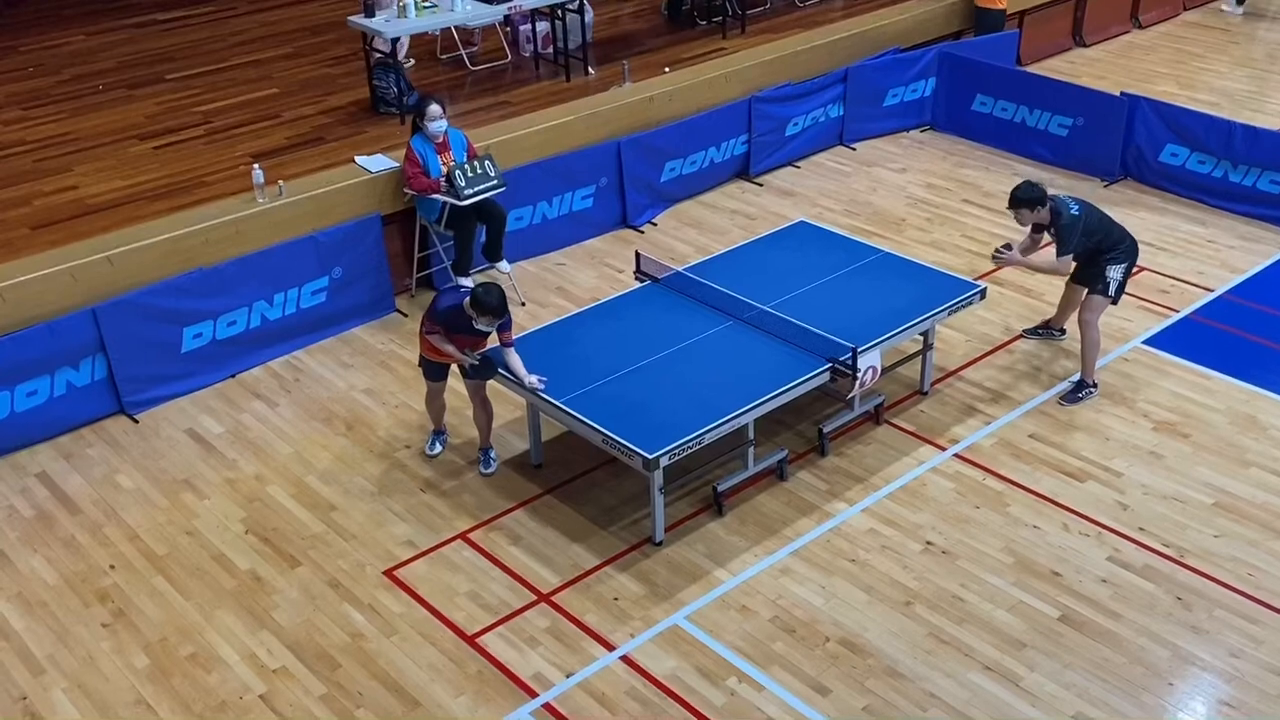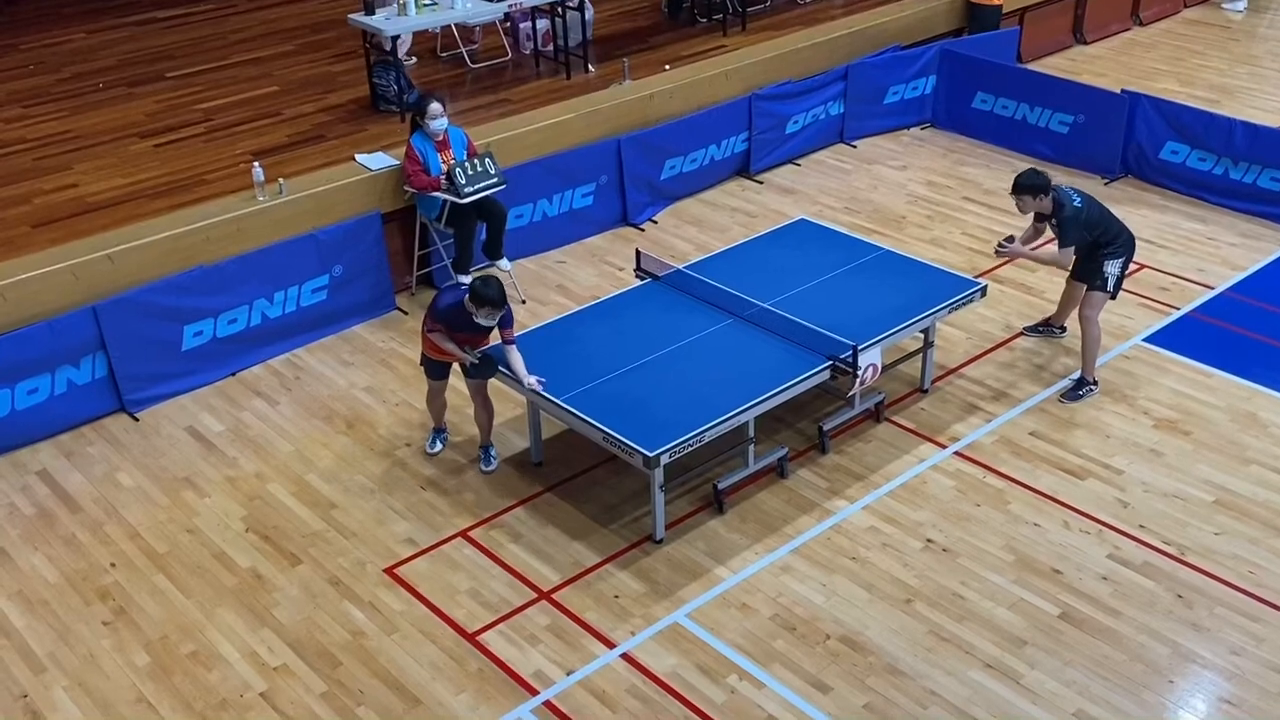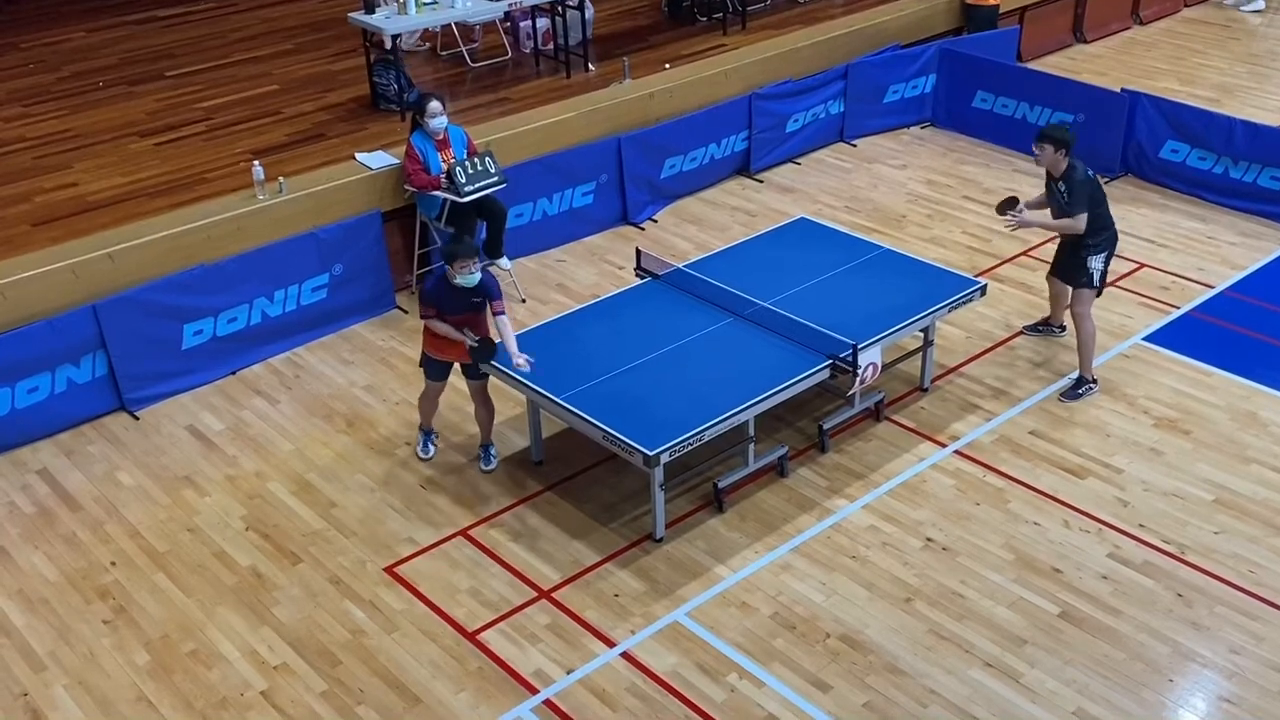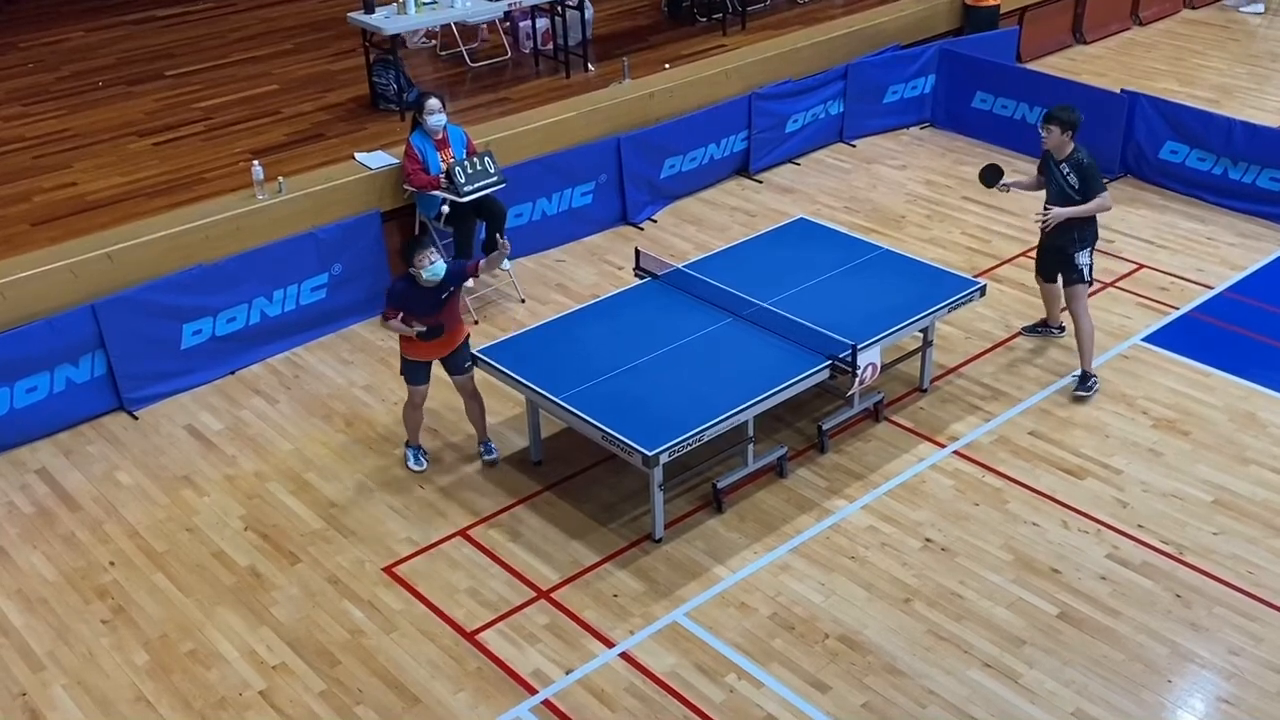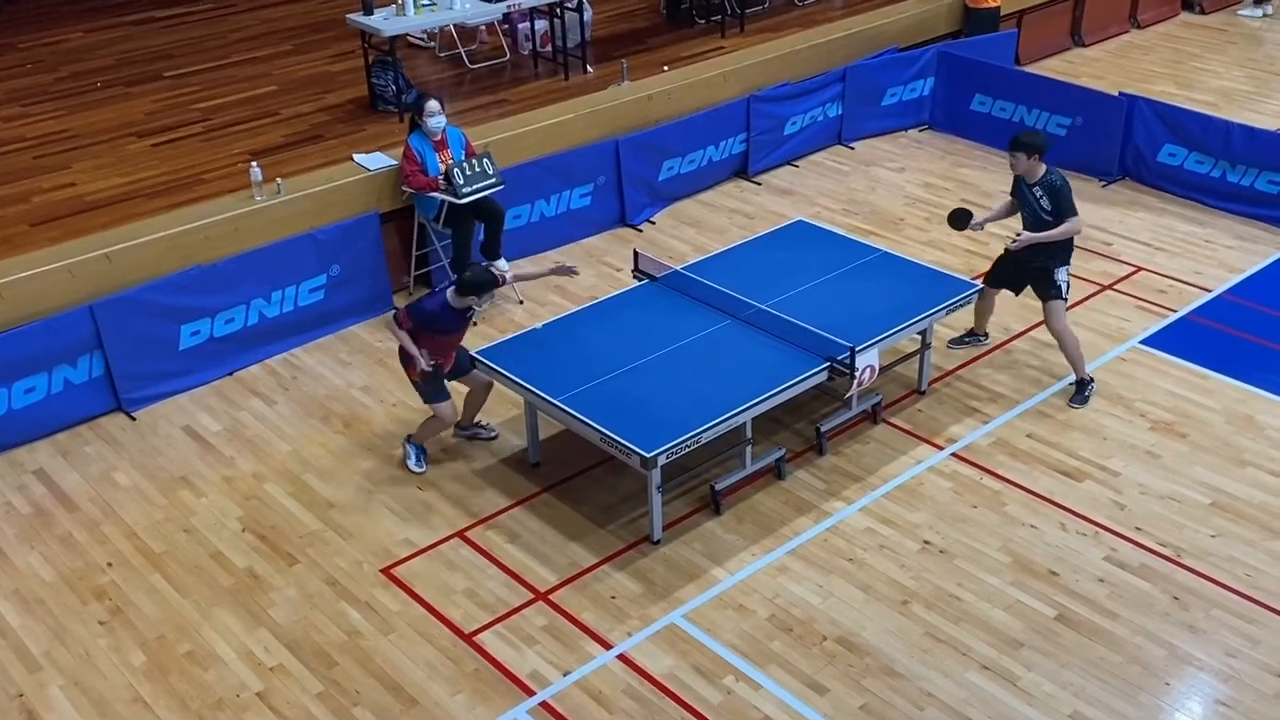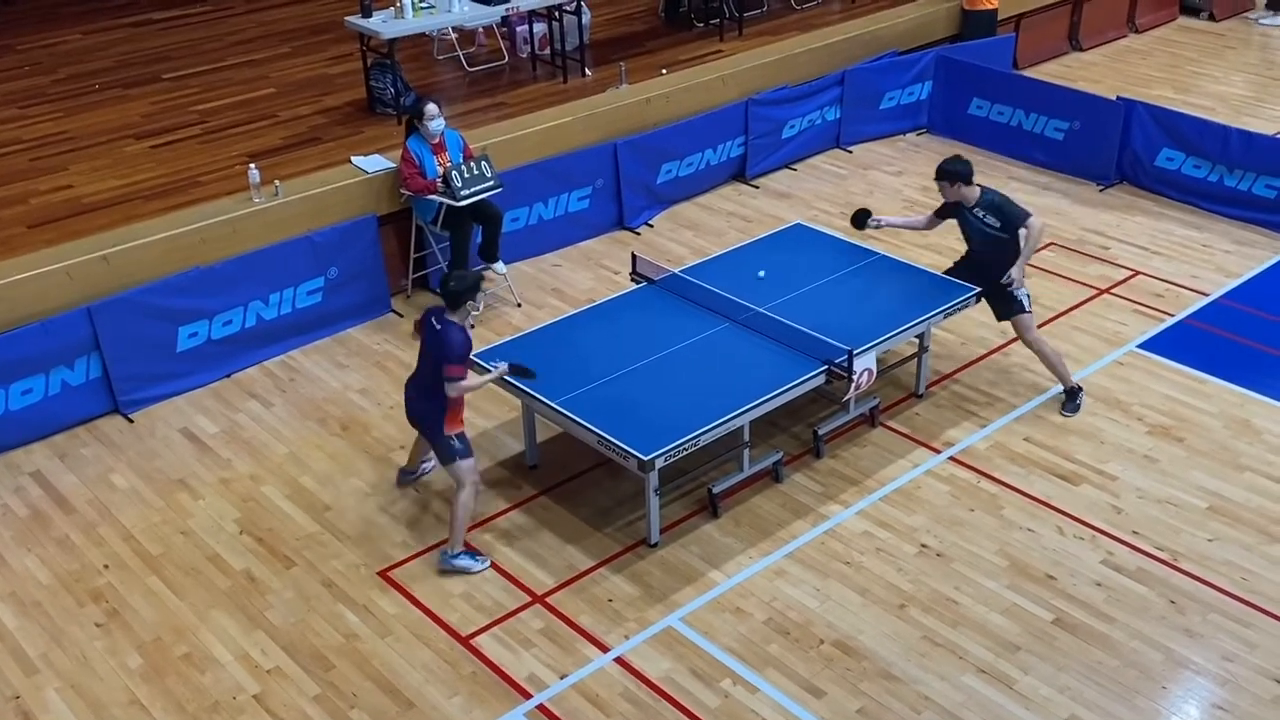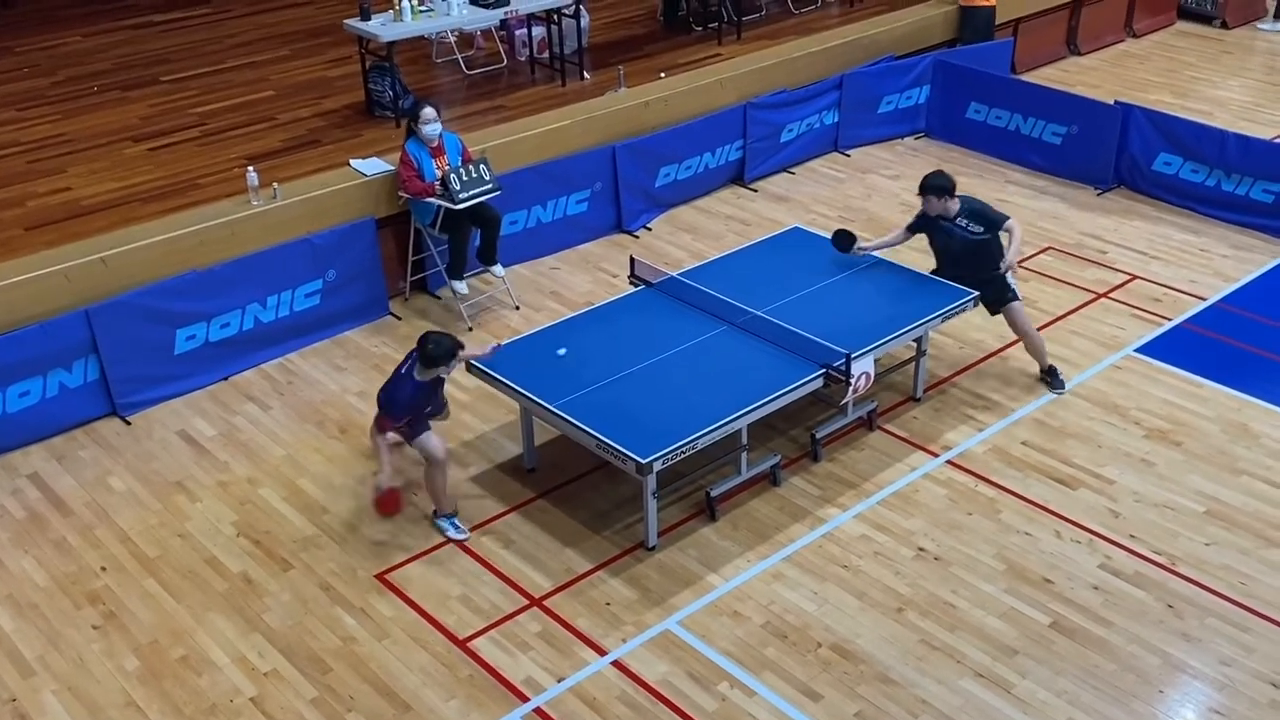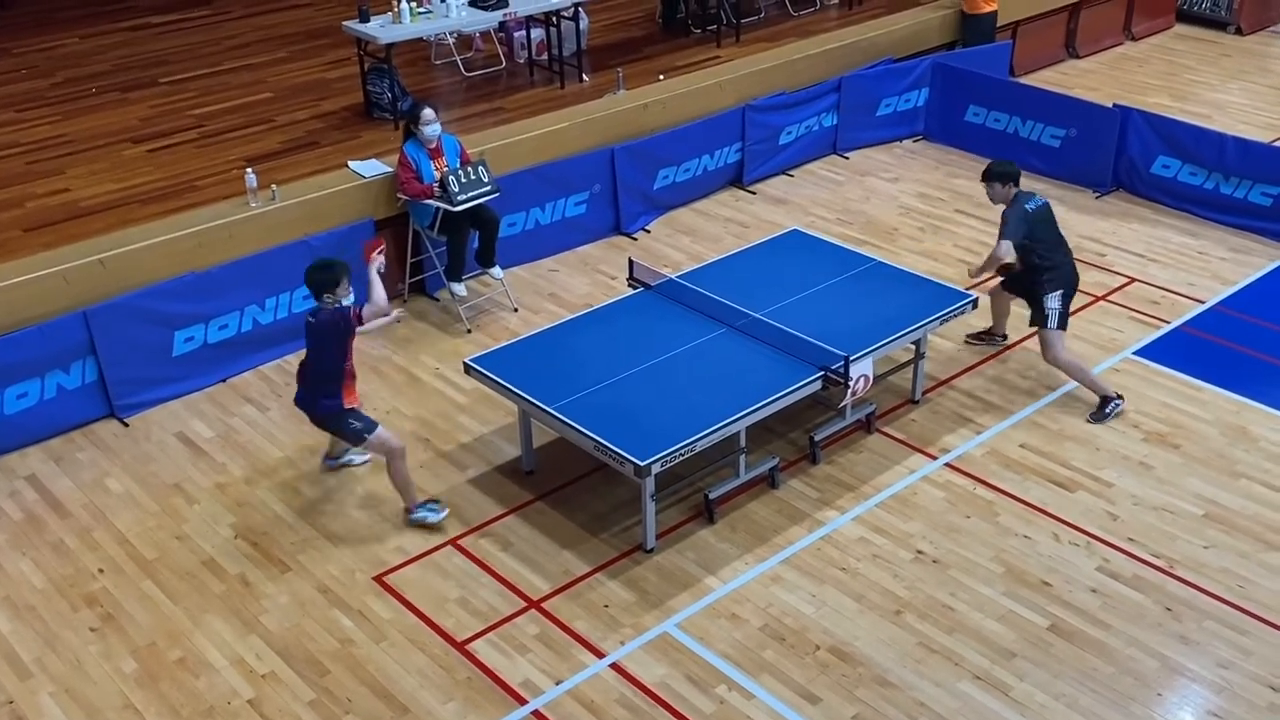
dt=0.5s
person 1, frame 1
left shoulder: (1066, 221)
right shoulder: (1044, 208)
left elbow: (1062, 268)
right elbow: (1034, 239)
left wrist: (1019, 261)
right wrist: (1014, 253)
left hip: (1118, 254)
right hip: (1093, 249)
left knee: (1087, 317)
right knee: (1073, 287)
left ankle: (1087, 383)
right ankle: (1055, 327)
person 1, frame 2
left shoulder: (1069, 213)
right shoulder: (1047, 200)
left elbow: (1064, 260)
right elbow: (1038, 228)
left wrist: (1022, 253)
right wrist: (1017, 243)
left hip: (1114, 249)
right hip: (1091, 244)
left knee: (1088, 313)
right knee: (1073, 285)
left ankle: (1088, 380)
right ankle: (1055, 325)
person 1, frame 3
left shoulder: (1079, 179)
right shoulder: (1053, 170)
left elbow: (1078, 225)
right elbow: (1050, 198)
left wrist: (1034, 223)
right wrist: (1027, 206)
left hip: (1096, 244)
right hip: (1073, 240)
left knee: (1080, 309)
right knee: (1056, 280)
left ankle: (1087, 379)
right ankle: (1055, 324)
person 1, frame 4
left shoulder: (1083, 163)
right shoulder: (1049, 155)
left elbow: (1105, 202)
left wrist: (1066, 212)
right wrist: (1013, 183)
left hip: (1077, 241)
right hip: (1052, 234)
left knee: (1077, 305)
right knee: (1045, 280)
left ankle: (1088, 375)
right ankle: (1053, 324)
person 1, frame 5
left shoulder: (1056, 185)
right shoulder: (1020, 178)
left elbow: (1075, 226)
left wrist: (1034, 237)
right wrist: (984, 219)
left hip: (1052, 260)
right hip: (1023, 251)
left knee: (1056, 324)
right knee: (984, 289)
left ankle: (1084, 380)
right ankle: (978, 333)
person 1, frame 6
left shoulder: (997, 203)
right shoulder: (955, 203)
left elbow: (1035, 227)
right elbow: (928, 222)
left wrist: (1020, 266)
right wrist: (887, 222)
left hip: (1006, 276)
right hip: (973, 265)
left knee: (1030, 338)
left ankle: (1072, 389)
person 1, frame 7
left shoulder: (976, 211)
right shoulder: (929, 215)
left elbow: (1014, 227)
right elbow: (903, 234)
left wrist: (1011, 255)
right wrist: (870, 246)
left hip: (989, 272)
right hip: (952, 272)
left knee: (1023, 326)
left ankle: (1047, 368)
person 1, frame 8
left shoulder: (1013, 213)
right shoulder: (1033, 200)
left elbow: (1003, 255)
left wrist: (981, 269)
left hip: (1054, 279)
right hip: (1041, 271)
left knee: (1053, 354)
right knee: (998, 293)
left ankle: (1110, 397)
right ankle: (997, 334)
person 2, frame 1
left shoulder: (500, 315)
right shoulder: (443, 307)
left elbow: (508, 351)
right elbow: (430, 333)
left wrist: (525, 376)
right wrist: (460, 356)
left hip: (472, 349)
right hip: (437, 348)
left knee: (478, 396)
right knee: (435, 392)
left ankle: (486, 448)
right ankle: (438, 432)
person 2, frame 2
left shoulder: (501, 310)
right shoulder: (444, 305)
left elbow: (510, 348)
right elbow: (432, 332)
left wrist: (524, 376)
right wrist: (461, 354)
left hip: (474, 347)
right hip: (438, 346)
left knee: (480, 395)
right knee: (436, 391)
left ankle: (486, 446)
right ankle: (439, 430)
person 2, frame 3
left shoulder: (486, 281)
right shoulder: (432, 287)
left elbow: (501, 319)
right elbow: (431, 320)
left wrist: (514, 353)
right wrist: (461, 337)
left hip: (477, 345)
right hip: (439, 347)
left knee: (480, 396)
right knee: (432, 392)
left ankle: (486, 445)
right ankle: (426, 430)
person 2, frame 4
left shoulder: (453, 270)
right shoulder: (400, 289)
left elbow: (485, 266)
right elbow: (387, 321)
left wrist: (500, 254)
right wrist: (412, 331)
left hip: (454, 339)
right hip: (416, 349)
left knee: (468, 389)
right knee: (416, 400)
left ankle: (484, 441)
right ankle: (413, 446)
person 2, frame 5
left shoulder: (470, 289)
right shoulder: (430, 308)
left elbow: (512, 276)
right elbow: (395, 324)
left wrist: (552, 271)
right wrist: (416, 355)
left hip: (449, 352)
right hip: (425, 365)
left knee: (483, 382)
right knee: (446, 414)
left ankle: (465, 426)
right ankle: (415, 443)
person 2, frame 6
left shoulder: (434, 315)
right shoulder: (457, 341)
left elbow: (419, 331)
right elbow: (454, 390)
right wrist: (493, 376)
left hip: (417, 402)
right hip: (439, 415)
right knee: (469, 481)
left ankle: (410, 470)
right ankle: (454, 553)
person 2, frame 7
left shoulder: (430, 354)
right shoulder: (402, 396)
right elbow: (378, 431)
left wrist: (479, 354)
right wrist: (385, 471)
left hip: (428, 401)
right hip: (410, 416)
left knee: (440, 413)
right knee: (437, 455)
left ankle: (404, 435)
right ankle: (444, 513)
person 2, frame 8
left shoulder: (317, 317)
right shoulder: (329, 317)
left elbow: (350, 329)
right elbow: (380, 307)
left wrist: (385, 320)
right wrist: (373, 270)
left hip: (312, 399)
right hip: (330, 406)
left knee: (350, 403)
right knee: (395, 448)
left ankle: (335, 455)
right ankle: (415, 508)
person 3, frame 1
left shoulder: (457, 136)
right shoulder: (416, 146)
left elbow: (474, 161)
right elbow: (413, 181)
right wrist: (437, 185)
right hip: (437, 202)
left knee: (498, 213)
right knee: (467, 220)
left ankle: (494, 255)
right ankle: (461, 272)
person 3, frame 2
left shoulder: (457, 134)
right shoulder: (416, 144)
right elbow: (413, 178)
right wrist: (437, 183)
right hip: (437, 199)
left knee: (498, 211)
right knee: (467, 219)
left ankle: (494, 253)
right ankle: (461, 270)
person 3, frame 3
left shoulder: (457, 133)
right shoulder: (416, 143)
right elbow: (414, 177)
right wrist: (437, 181)
right hip: (438, 199)
left knee: (498, 210)
right knee: (467, 218)
left ankle: (494, 252)
person 3, frame 4
left shoulder: (457, 132)
right shoulder: (415, 142)
right elbow: (412, 177)
right wrist: (436, 181)
right hip: (438, 199)
left knee: (498, 211)
right knee: (467, 219)
left ankle: (493, 253)
person 3, frame 5
left shoulder: (455, 134)
right shoulder: (414, 143)
right elbow: (411, 179)
right wrist: (436, 183)
right hip: (436, 200)
left knee: (496, 212)
right knee: (465, 221)
left ankle: (492, 254)
right ankle: (460, 270)
person 3, frame 6
left shoulder: (453, 136)
right shoulder: (412, 147)
left elbow: (470, 162)
right elbow: (409, 181)
right wrist: (434, 185)
right hip: (434, 202)
left knee: (494, 214)
right knee: (463, 223)
left ankle: (490, 256)
right ankle: (458, 271)
person 3, frame 7
left shoulder: (452, 140)
right shoulder: (411, 150)
left elbow: (469, 165)
right elbow: (408, 184)
right wrist: (432, 188)
right hip: (432, 206)
left knee: (493, 217)
right knee: (462, 225)
left ankle: (488, 259)
right ankle: (455, 275)
person 3, frame 8
left shoulder: (451, 141)
right shoulder: (409, 151)
right elbow: (406, 186)
right wrist: (430, 190)
right hip: (431, 208)
left knee: (491, 219)
right knee: (460, 227)
left ankle: (486, 260)
right ankle: (454, 276)
